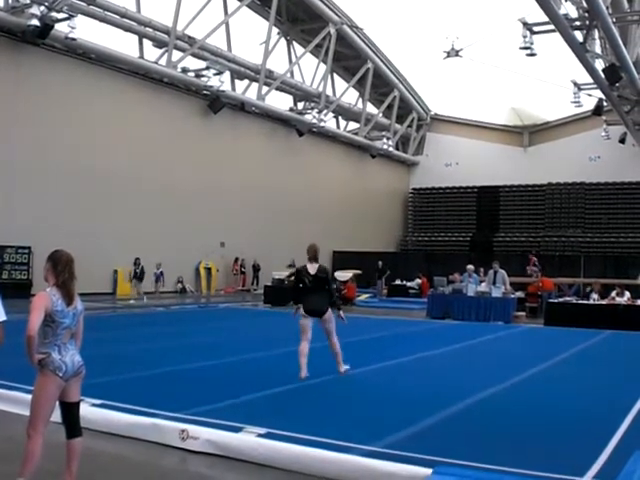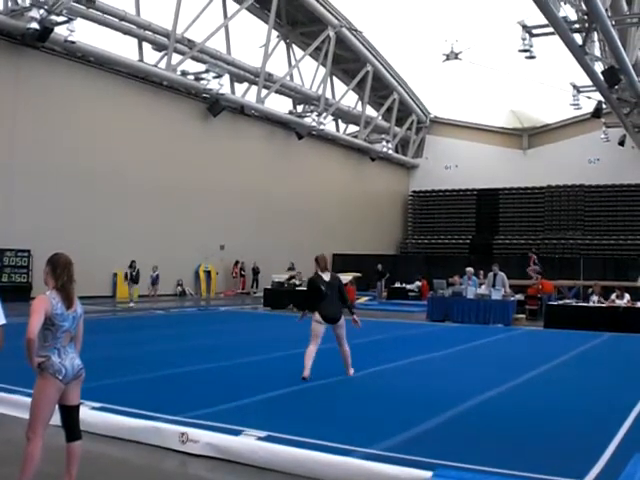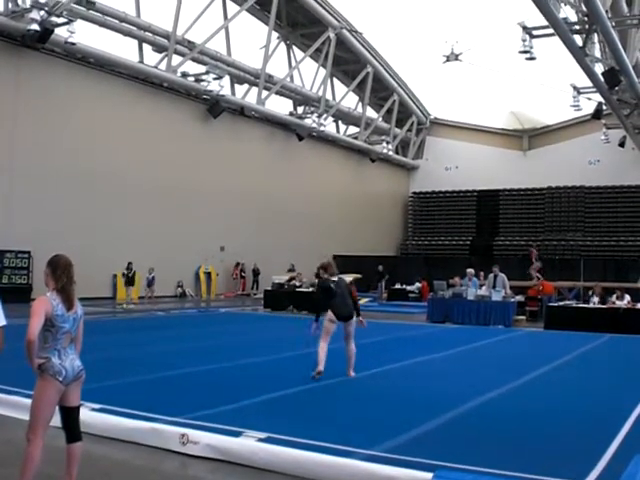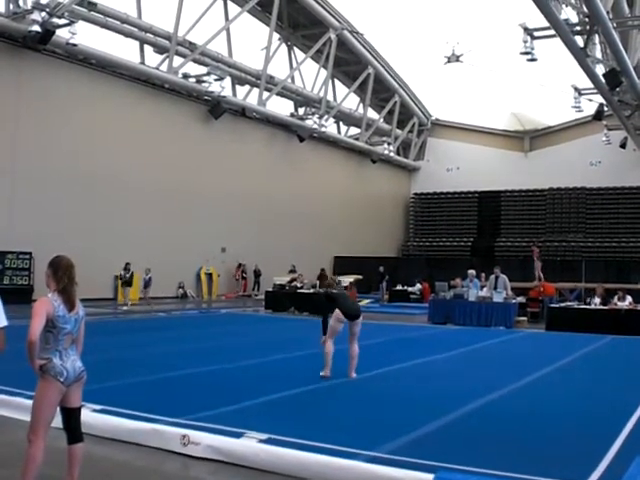
dt=0.2s
person 1, frame 1
left shoulder: (44, 297)
right shoulder: (76, 299)
left elbow: (32, 332)
left wrist: (33, 356)
right wrist: (69, 356)
left hip: (53, 366)
right hip: (74, 363)
left knee: (35, 431)
right knee: (73, 425)
person 1, frame 2
left shoulder: (43, 301)
right shoulder: (76, 302)
left elbow: (32, 335)
left wrist: (32, 360)
right wrist: (69, 360)
left hip: (53, 369)
right hip: (74, 366)
left knee: (35, 434)
right knee: (73, 428)
person 1, frame 3
left shoulder: (44, 302)
right shoulder: (76, 304)
left elbow: (32, 337)
left wrist: (33, 361)
right wrist: (69, 361)
left hip: (53, 370)
right hip: (74, 367)
left knee: (35, 435)
right knee: (73, 429)
person 1, frame 4
left shoulder: (45, 303)
right shoulder: (78, 305)
left elbow: (33, 338)
left wrist: (34, 362)
right wrist: (70, 362)
left hip: (55, 371)
right hip: (76, 369)
left knee: (36, 436)
right knee: (74, 430)
person 2, frame 1
left shoulder: (300, 271)
right shoulder: (325, 270)
left elbow: (296, 290)
right elbow: (331, 291)
left wrist: (297, 304)
right wrist: (339, 309)
left hip: (306, 308)
right hip: (323, 308)
left knee: (305, 340)
right knee: (332, 337)
left ankle: (303, 371)
right ankle: (341, 366)
person 2, frame 2
left shoulder: (313, 280)
right shoulder: (336, 278)
left elbow: (310, 299)
right elbow: (344, 297)
left wrist: (305, 311)
right wrist: (353, 314)
left hip: (321, 314)
right hip: (337, 315)
left knee: (313, 344)
right knee: (342, 343)
left ankle: (306, 371)
right ankle: (349, 369)
person 2, frame 3
left shoulder: (322, 282)
right shoulder: (342, 280)
left elbow: (321, 303)
right elbow: (353, 298)
left wrist: (316, 321)
right wrist: (358, 315)
left hip: (334, 312)
right hip: (349, 312)
left knee: (323, 341)
right knee: (350, 341)
left ankle: (320, 367)
right ankle: (351, 371)
person 2, frame 4
left shoulder: (326, 294)
right shoulder: (343, 293)
left elbow: (325, 315)
left wrist: (324, 335)
left hip: (342, 311)
right hip: (357, 311)
left knee: (329, 340)
right knee: (353, 343)
left ankle: (327, 371)
right ankle: (352, 372)
